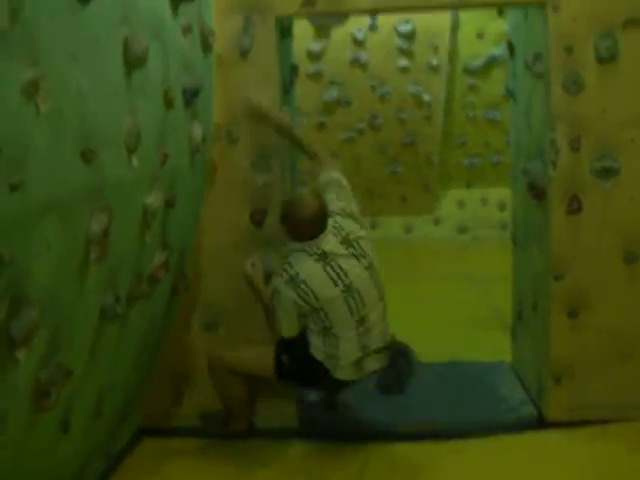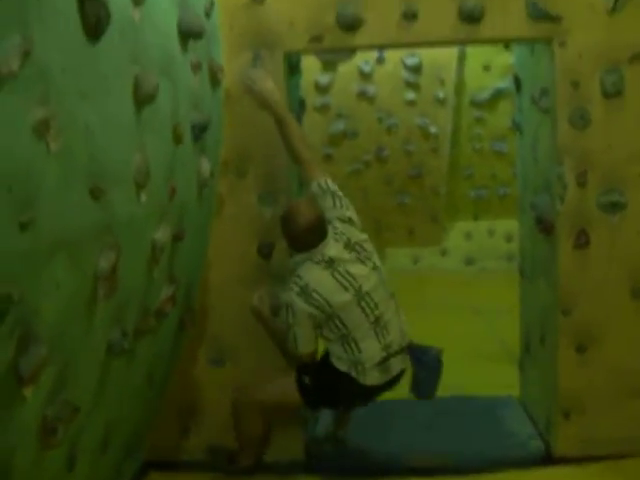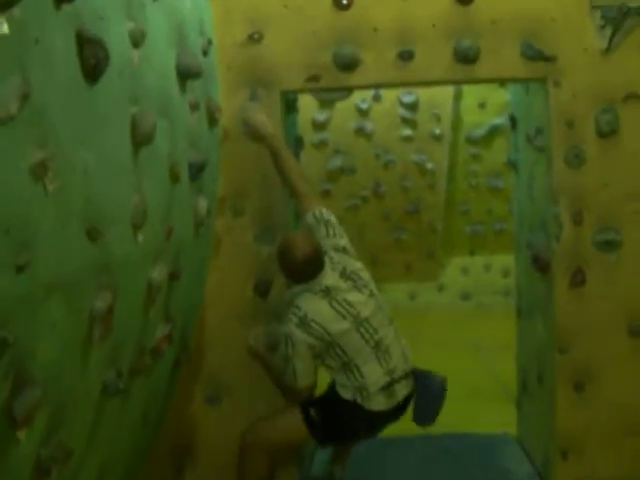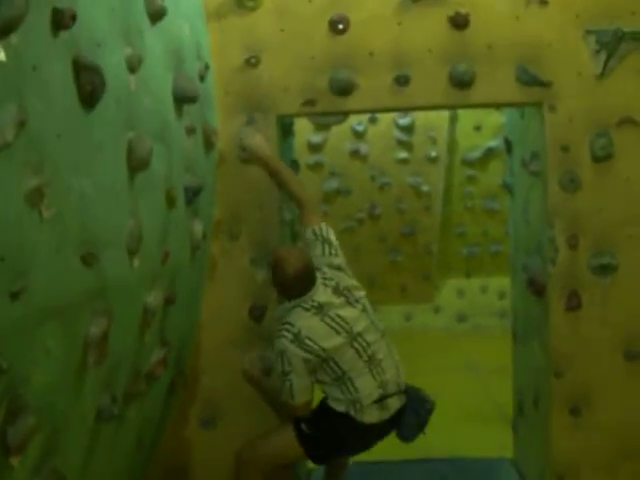
dt=0.2s
person 1, frame 1
left shoulder: (292, 279)
right shoulder: (347, 222)
left elbow: (284, 331)
right elbow: (323, 161)
left wrist: (258, 285)
right wrist: (281, 123)
left hip: (334, 369)
right hip: (375, 356)
left knee: (220, 360)
left ankle: (239, 427)
right ankle: (332, 394)
person 1, frame 2
left shoulder: (300, 292)
right shoulder: (344, 227)
left elbow: (303, 358)
right elbow: (310, 164)
left wrist: (267, 315)
right wrist: (276, 105)
left hip: (360, 380)
right hip: (396, 362)
left knee: (245, 400)
left ankle: (244, 464)
person 1, frame 3
left shoulder: (300, 321)
right shoulder: (339, 256)
left elbow: (300, 391)
right elbow: (305, 193)
left wrist: (265, 352)
right wrist: (271, 137)
left hip: (366, 407)
right hip: (401, 388)
left knee: (254, 442)
person 1, frame 4
left shoulder: (293, 336)
right shoulder: (333, 272)
left elbow: (296, 409)
right elbow: (308, 207)
left wrist: (259, 377)
right wrist: (267, 159)
left hip: (360, 421)
right hip: (393, 404)
